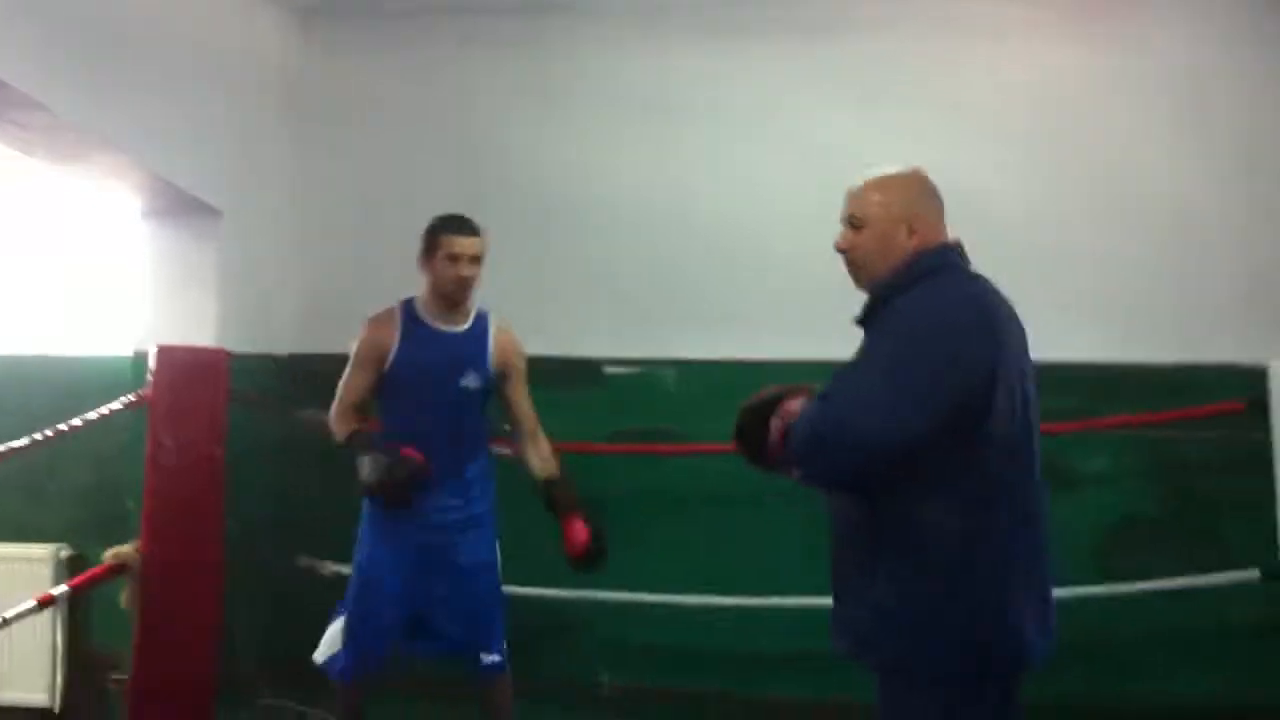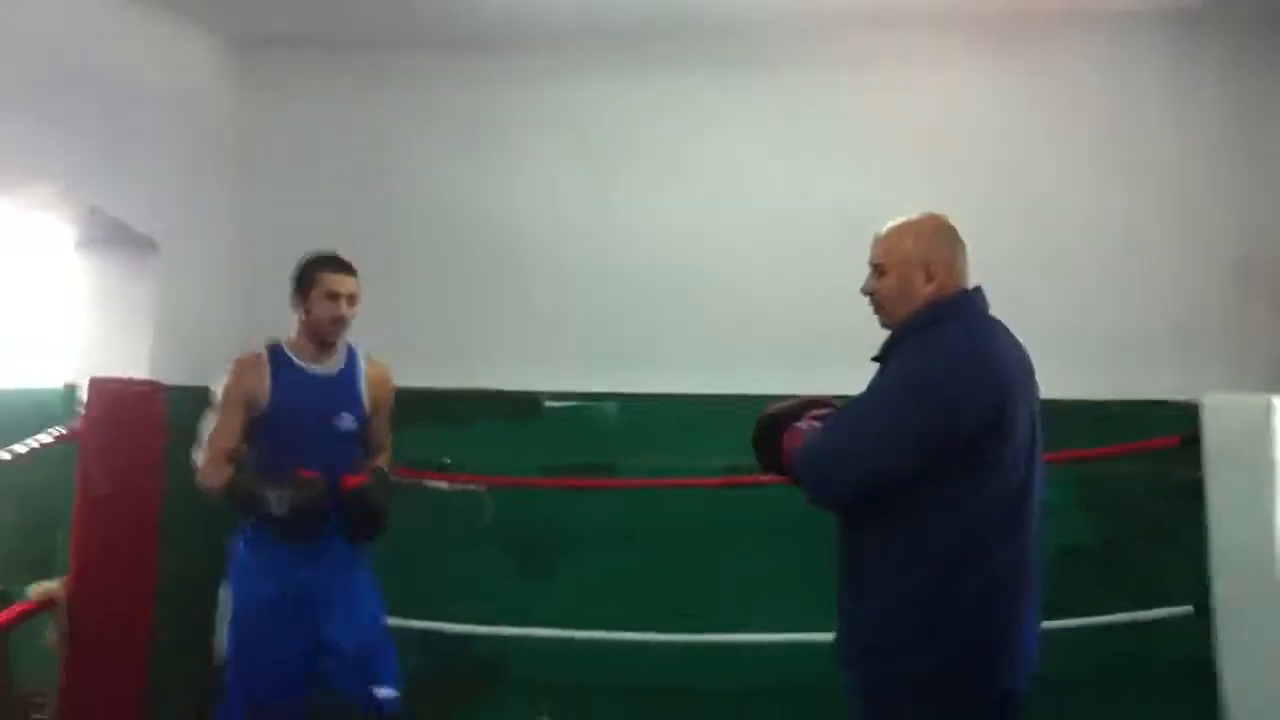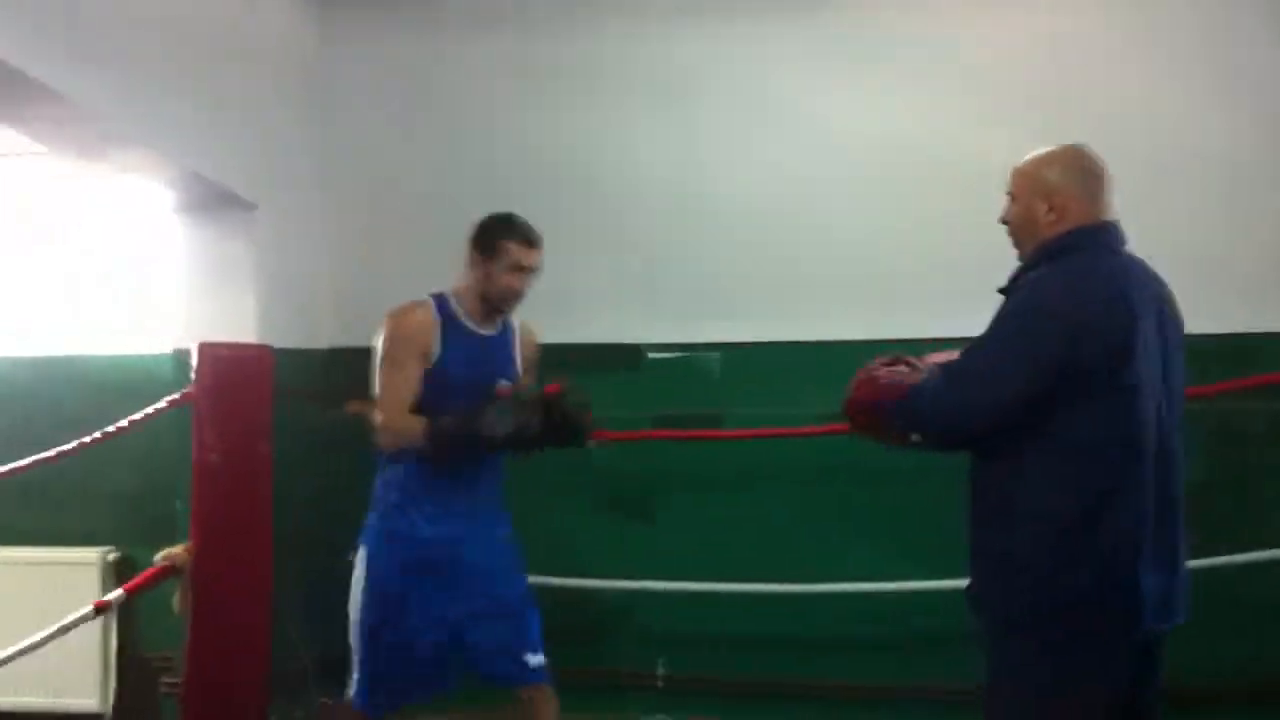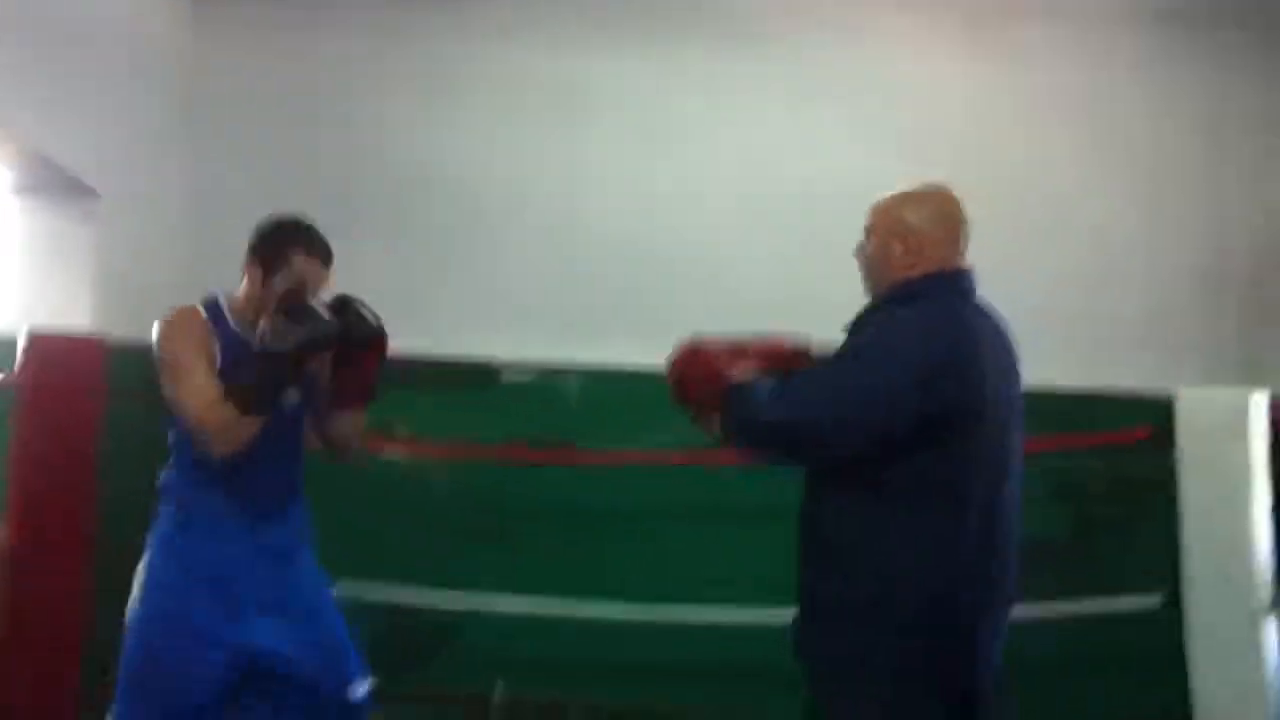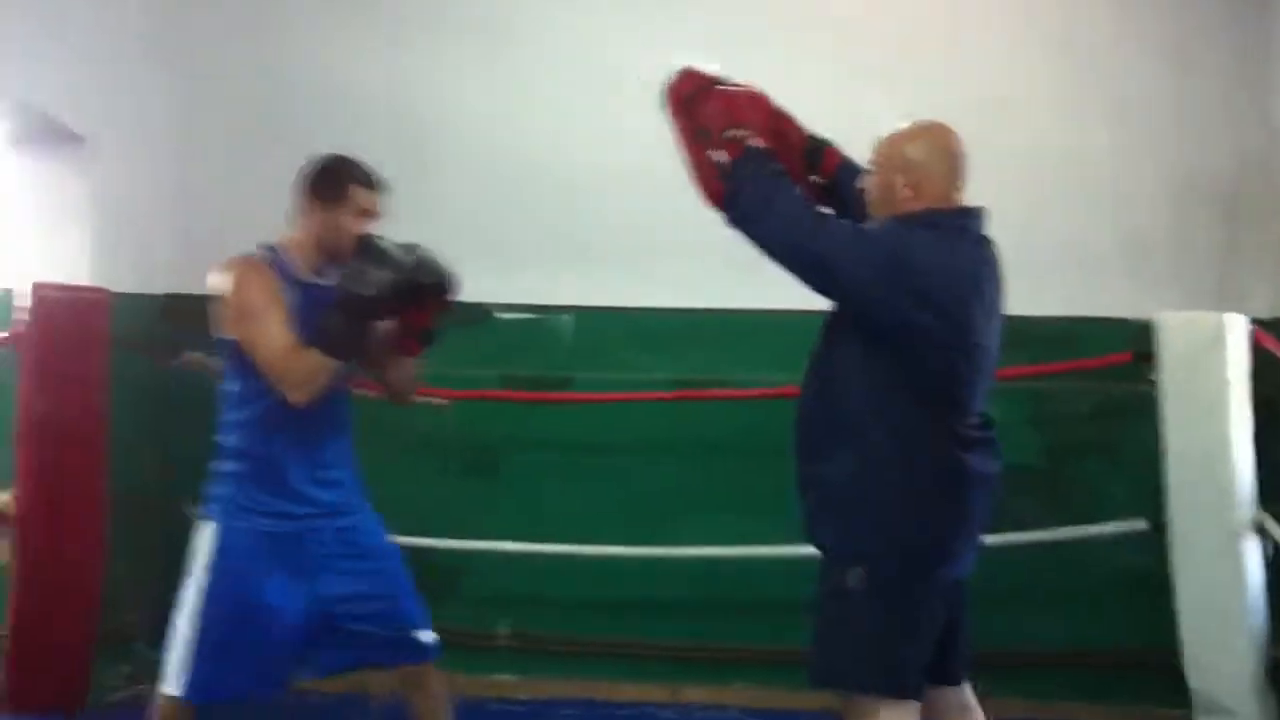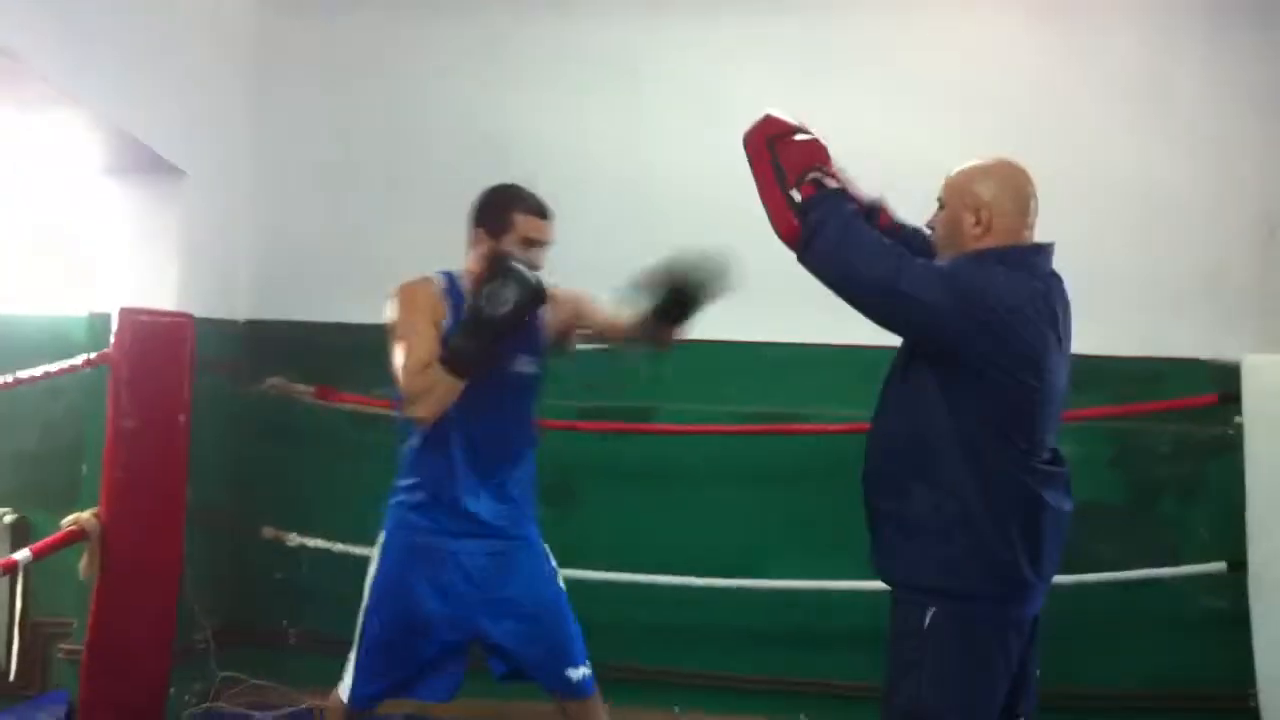
dt=0.5s
person 1, frame 1
left shoulder: (934, 316)
right shoulder: (949, 306)
left elbow: (847, 440)
left wrist: (790, 429)
right wrist: (815, 415)
left hip: (946, 605)
right hip: (964, 596)
person 1, frame 2
left shoulder: (939, 359)
right shoulder: (989, 347)
left elbow: (839, 472)
left wrist: (801, 445)
right wrist: (835, 430)
left hip: (925, 631)
right hip: (981, 618)
person 1, frame 3
left shoulder: (1059, 292)
right shoulder: (1140, 286)
left elbow: (957, 408)
left wrist: (897, 396)
right wrist: (962, 370)
left hip: (1059, 573)
right hip: (1127, 561)
person 1, frame 4
left shoulder: (917, 336)
right shoulder: (979, 330)
left elbow: (798, 427)
left wrist: (739, 392)
right wrist: (776, 385)
left hip: (889, 613)
right hip: (955, 595)
person 1, frame 5
left shoulder: (913, 262)
right shoulder: (956, 252)
left elbow: (799, 235)
right elbow: (857, 203)
left wrist: (743, 154)
right wrist: (808, 153)
left hip: (889, 519)
right hip: (925, 510)
person 1, frame 6
left shoulder: (984, 299)
right shoulder: (1023, 289)
left elbow: (870, 273)
right elbow: (912, 263)
left wrist: (812, 188)
right wrist: (843, 203)
left hip: (961, 562)
right hip: (999, 552)
person 2, frame 1
left shoulder: (500, 341)
right shoulder: (385, 331)
left elbow: (529, 431)
right elbow: (343, 413)
left wrist: (566, 506)
right wrist: (369, 454)
left hip: (466, 516)
right hip: (396, 510)
left knee: (490, 658)
right knee: (355, 656)
person 2, frame 2
left shoulder: (372, 381)
right shoulder: (253, 375)
right elbow: (209, 467)
left wrist: (373, 488)
right wrist: (262, 494)
left hip: (341, 562)
right hip: (265, 563)
person 2, frame 3
left shoulder: (521, 339)
right shoulder: (414, 325)
right elbow: (389, 429)
left wrist: (549, 424)
right wrist: (469, 427)
left hip: (481, 530)
right hip: (404, 530)
left knee: (533, 677)
person 2, frame 4
left shoulder: (311, 334)
right shoulder: (188, 330)
left elbow: (343, 442)
right elbow: (217, 437)
left wrist: (355, 371)
right wrist: (274, 365)
left hip: (280, 557)
right hip: (191, 557)
person 2, frame 5
left shoulder: (350, 280)
right shoulder: (250, 278)
left elbow: (399, 384)
right elbow: (295, 384)
left wrist: (414, 317)
right wrist: (352, 312)
left hip: (337, 510)
right hip: (252, 515)
left knee: (416, 652)
person 2, frame 6
left shoulder: (546, 307)
right shoulder: (421, 299)
left elbow: (638, 329)
right elbow: (420, 405)
left wrist: (669, 310)
right wrist: (481, 333)
left hip: (507, 533)
right hip: (425, 530)
